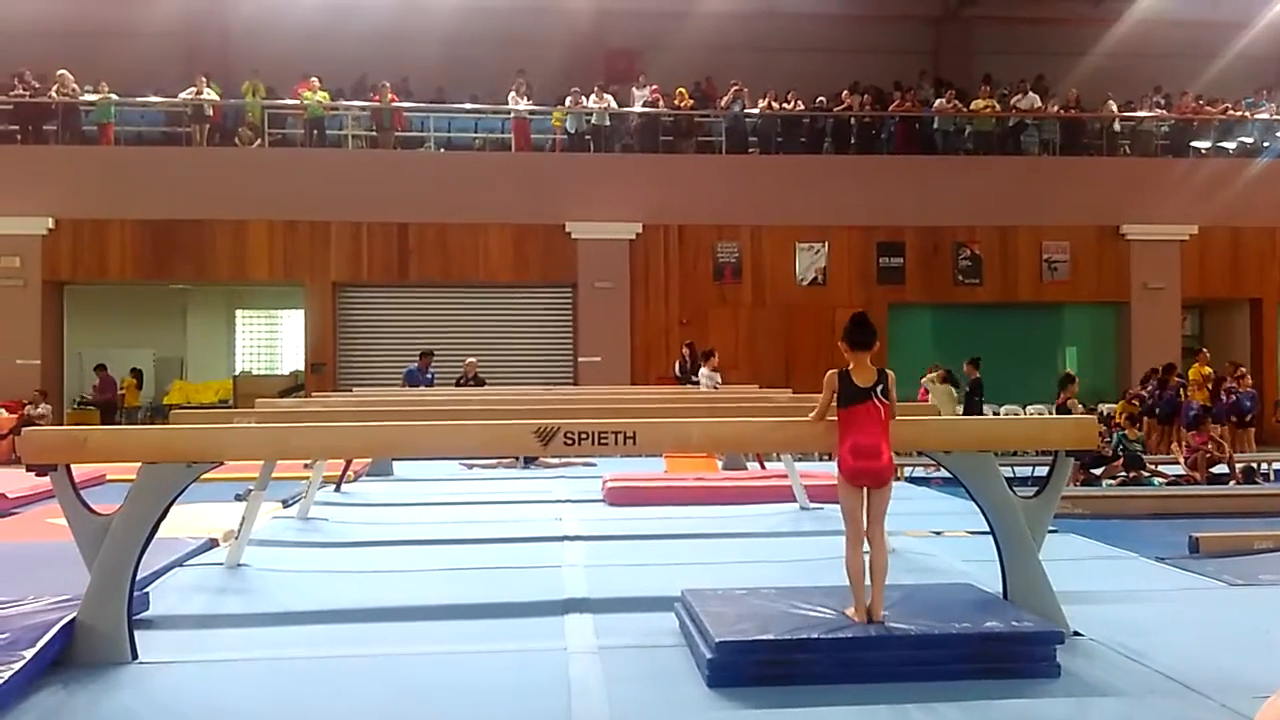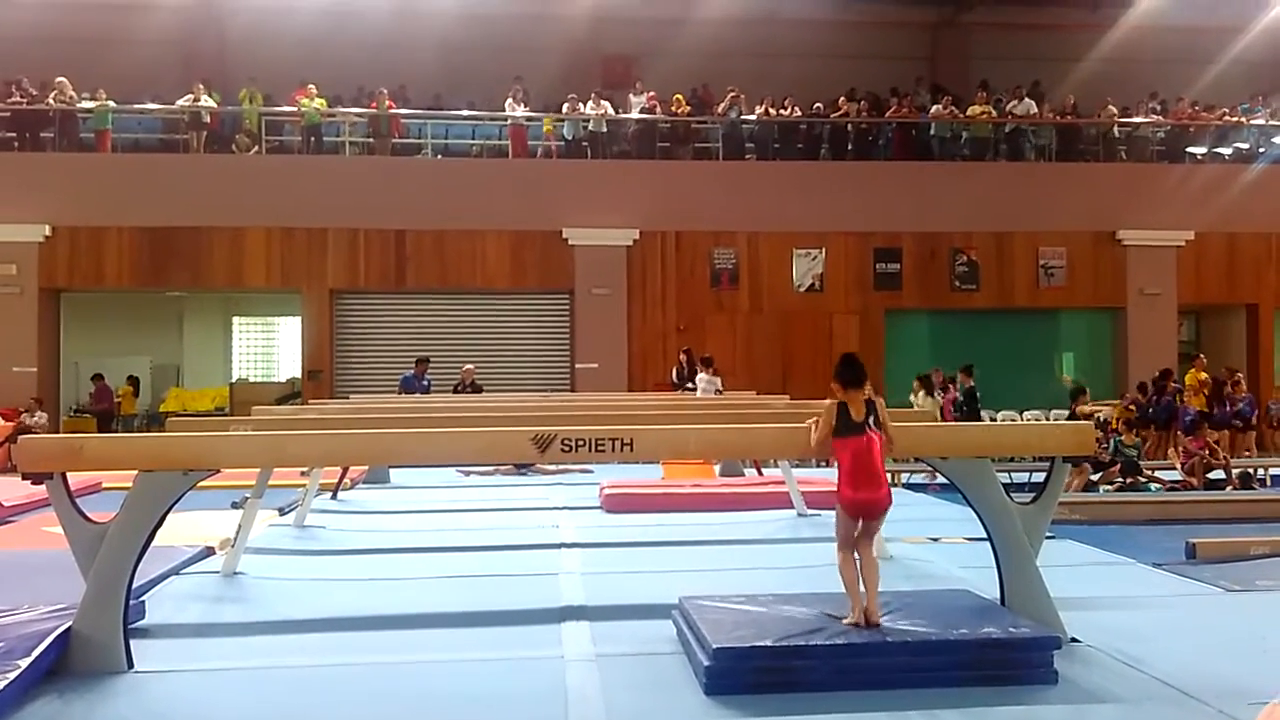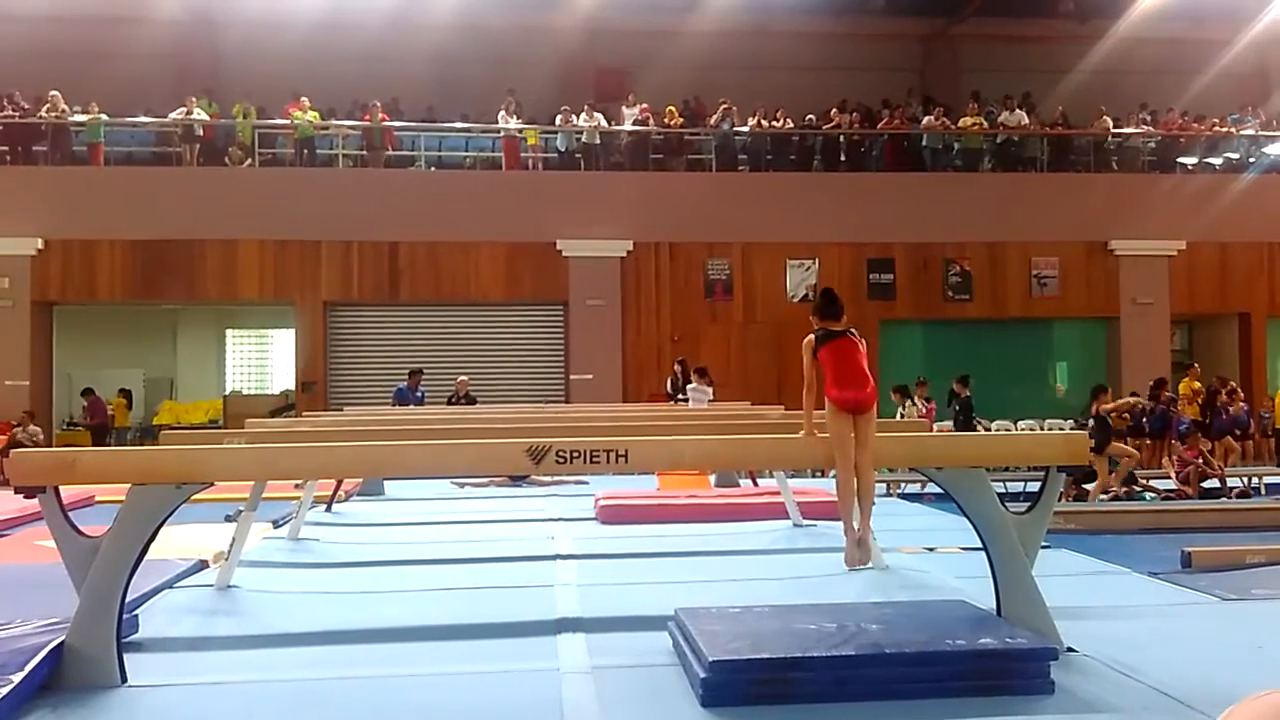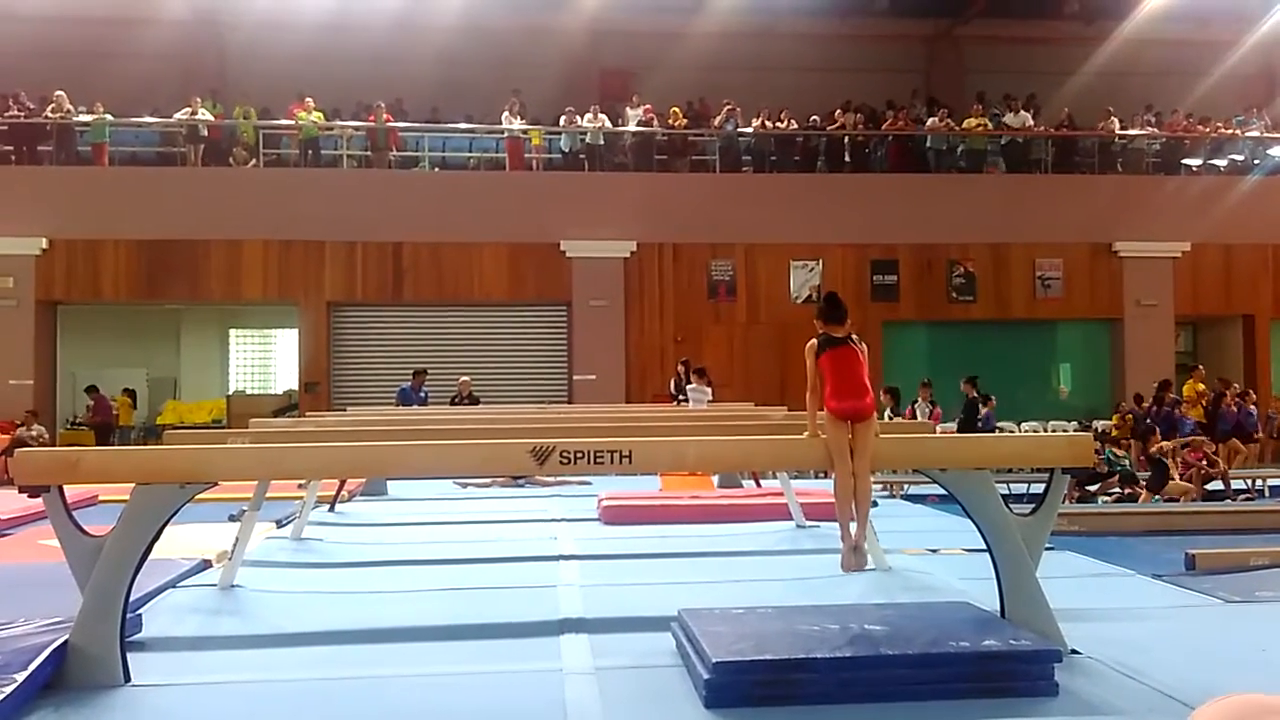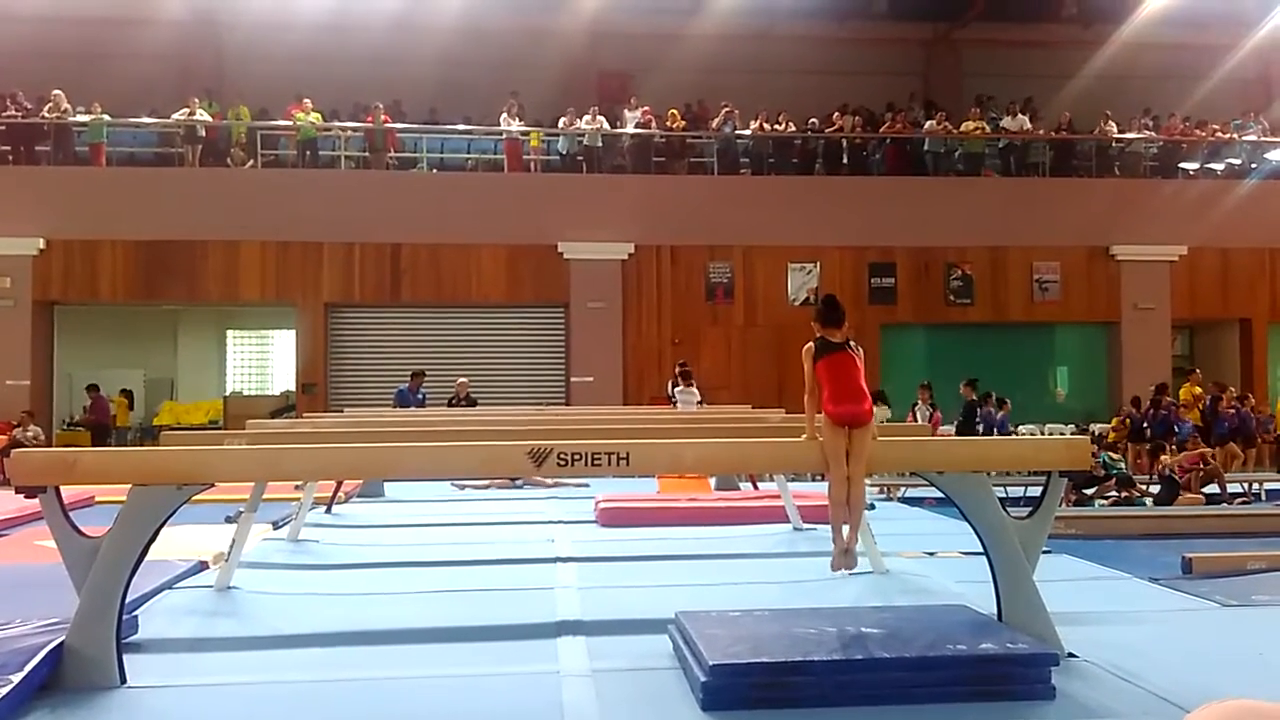
dt=0.4s
person 1, frame 1
left shoulder: (835, 378)
right shoulder: (887, 377)
left elbow: (818, 417)
left wrist: (814, 413)
left hip: (851, 466)
right hip: (882, 465)
left knee: (854, 537)
right knee: (877, 534)
left ankle: (860, 608)
right ankle: (876, 605)
person 1, frame 2
left shoulder: (833, 409)
right shoulder: (876, 405)
left elbow: (818, 442)
right elbow: (890, 441)
left wrist: (815, 426)
left hip: (851, 495)
right hip: (878, 496)
left knee: (846, 549)
right knee: (865, 546)
left ankle: (858, 611)
right ankle: (871, 608)
person 1, frame 3
left shoulder: (811, 341)
right shoulder: (857, 336)
left elbow: (810, 386)
left wrist: (808, 425)
right wrist: (870, 425)
left hip: (839, 397)
right hip: (866, 394)
left knee: (845, 465)
right knee: (865, 464)
left ankle: (850, 532)
right ankle: (865, 530)
person 1, frame 4
left shoulder: (814, 345)
right shoulder: (859, 343)
left elbow: (813, 388)
left wrist: (812, 427)
right wrist: (874, 422)
left hip: (837, 405)
right hip: (864, 403)
left knee: (843, 470)
right knee: (862, 471)
left ankle: (847, 537)
right ankle: (860, 536)
person 1, frame 5
left shoulder: (811, 349)
right shoulder: (856, 348)
left elbow: (811, 392)
left wrist: (810, 429)
right wrist: (870, 424)
left hip: (834, 410)
right hip: (862, 409)
left knee: (837, 475)
right knee: (857, 476)
left ankle: (838, 541)
right ankle: (852, 540)
